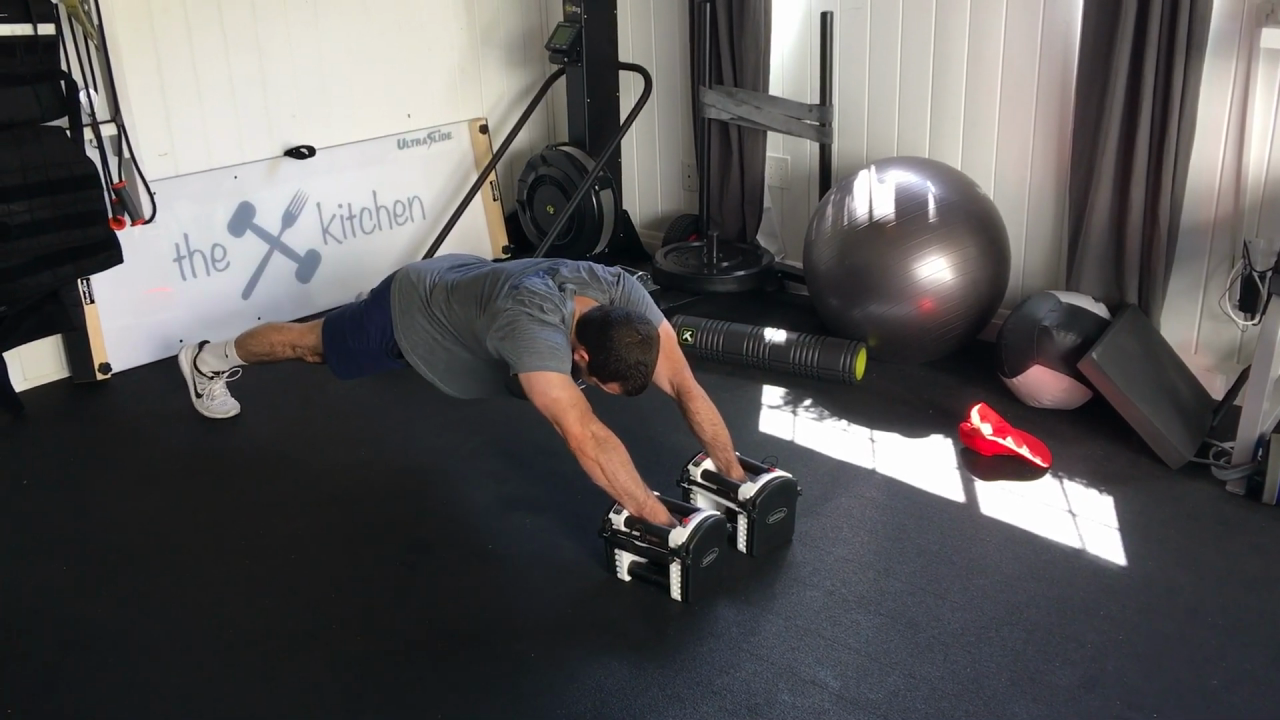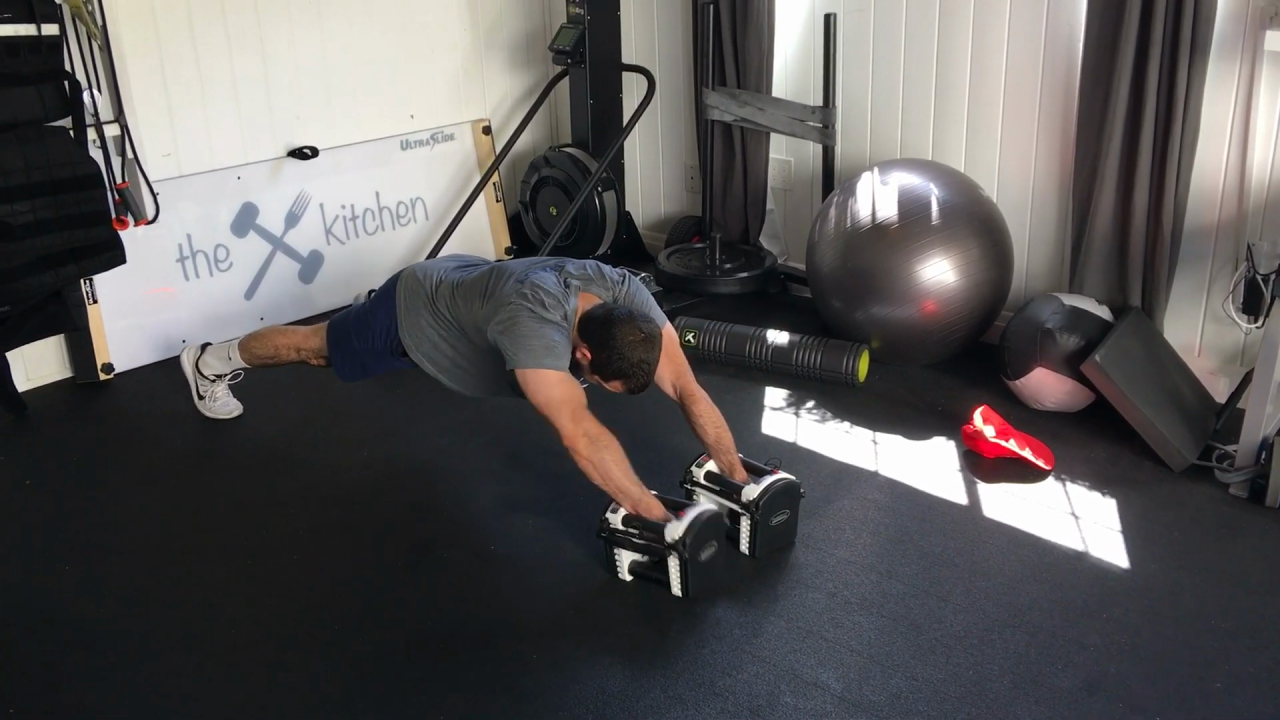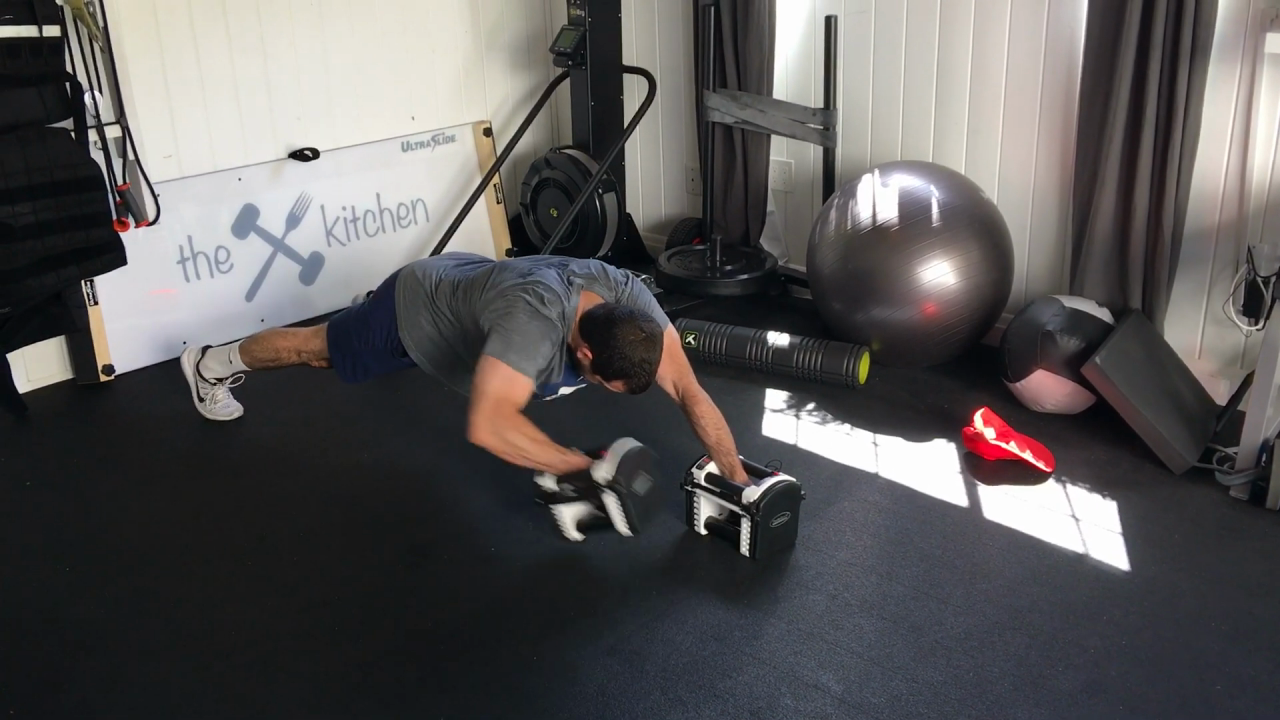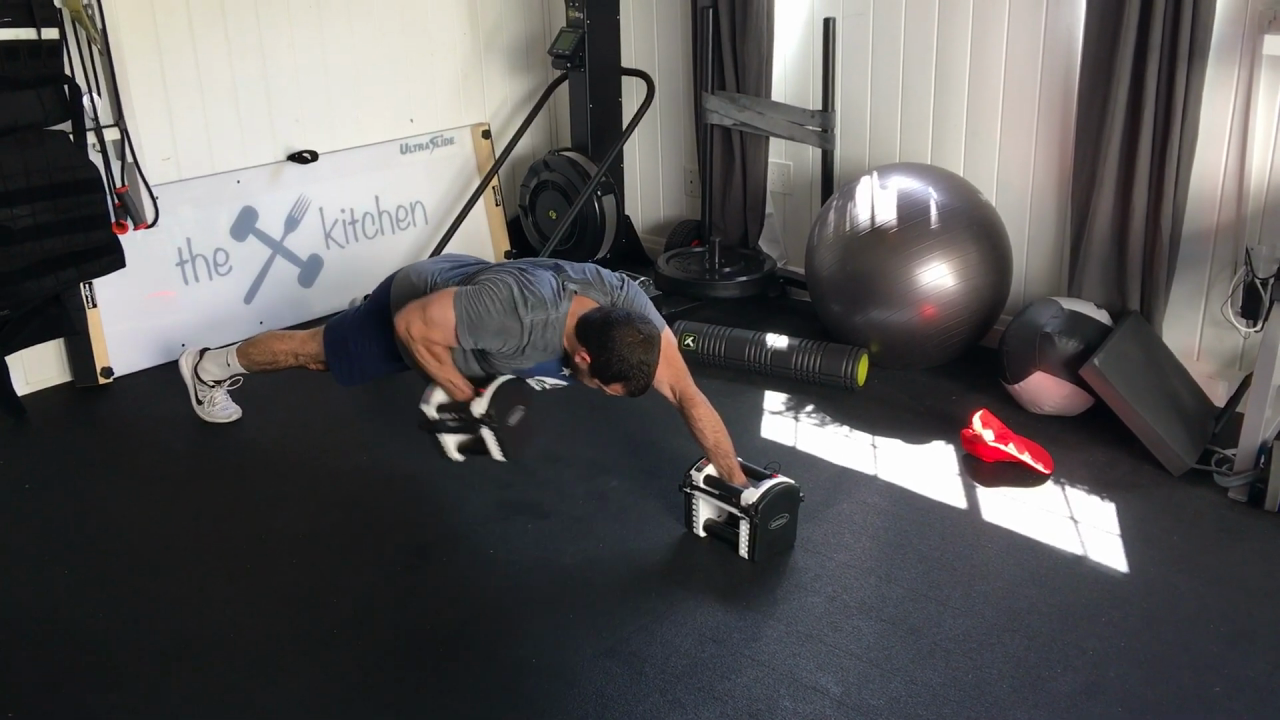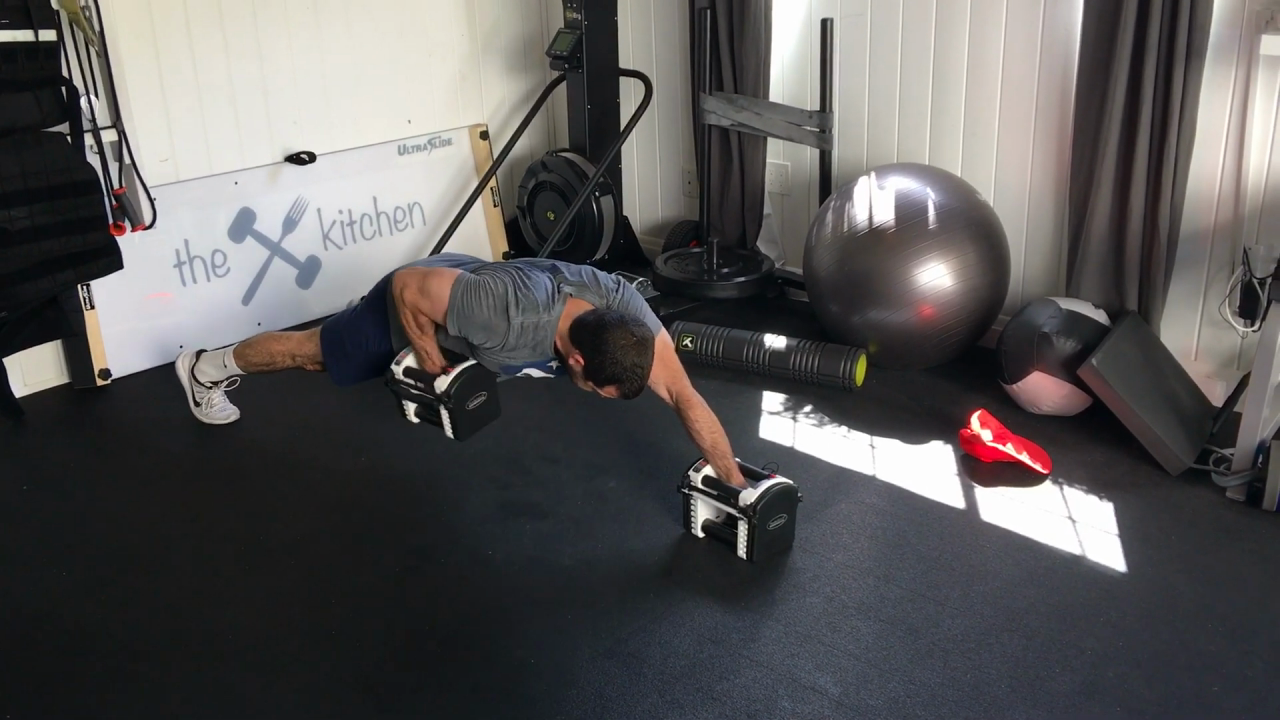
dt=0.3s
person 1, frame 1
left shoulder: (624, 295)
right shoulder: (533, 326)
left elbow: (685, 387)
right elbow: (585, 437)
left wrist: (736, 477)
right wrist: (664, 524)
left hip: (462, 282)
right hip: (411, 309)
right knee: (312, 343)
left ankle: (352, 312)
right ankle: (211, 359)
person 1, frame 2
left shoulder: (627, 295)
right shoulder: (536, 322)
left elbow: (688, 390)
right elbow: (580, 435)
left wrist: (740, 480)
right wrist: (661, 521)
left hip: (464, 284)
right hip: (416, 309)
right knee: (315, 345)
left ankle: (371, 303)
right ankle: (213, 360)
person 1, frame 3
left shoulder: (629, 298)
right shoulder: (534, 319)
left elbow: (689, 390)
right elbow: (485, 426)
left wrist: (740, 481)
right wrist: (581, 466)
left hip: (465, 288)
right hip: (416, 307)
right knee: (317, 349)
left ankle: (369, 307)
right ankle: (214, 362)
person 1, frame 4
left shoulder: (625, 302)
right shoulder: (515, 313)
left elbow: (686, 393)
right elbow: (411, 325)
left wrist: (737, 483)
right wrist: (467, 398)
left hip: (460, 283)
right hip: (414, 305)
right knee: (315, 352)
left ankle: (364, 314)
right ankle: (212, 365)
person 1, frame 5
left shoulder: (620, 304)
right shoulder: (505, 314)
left elbow: (682, 394)
right elbow: (407, 287)
left wrist: (735, 483)
right wrist: (436, 370)
left hip: (454, 290)
right hip: (408, 305)
right knee: (312, 353)
right ankle: (209, 366)
